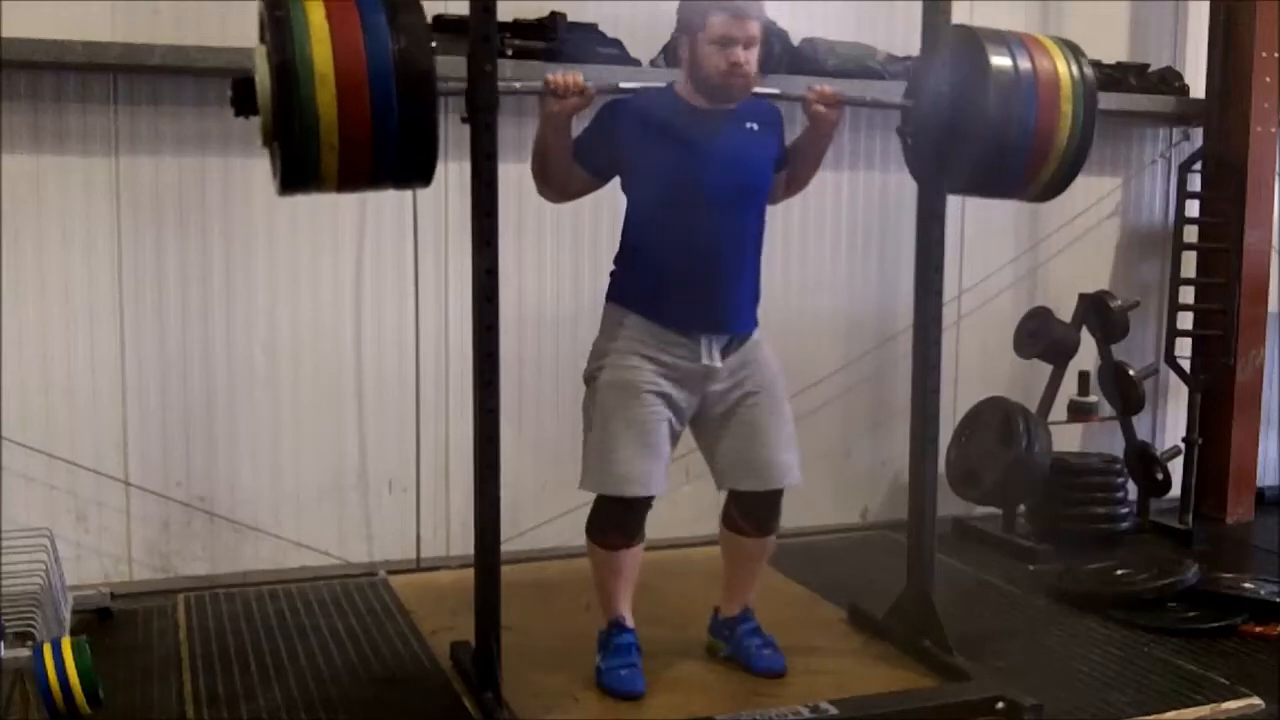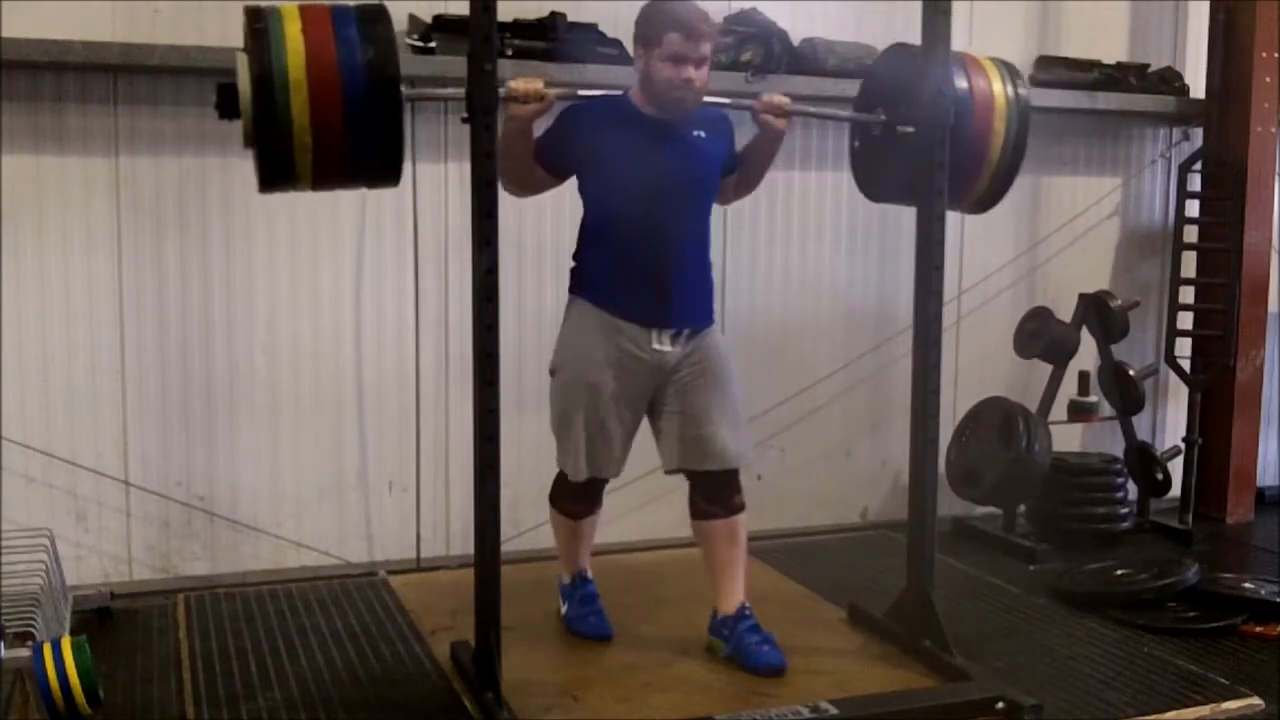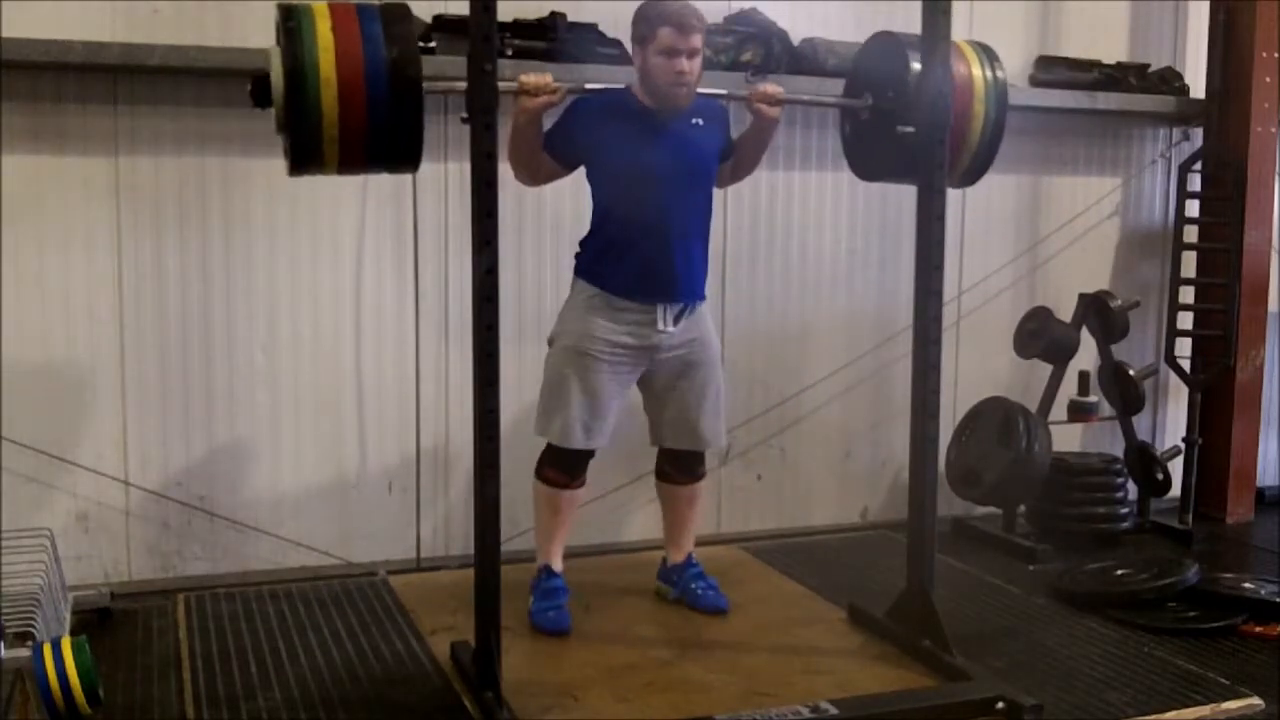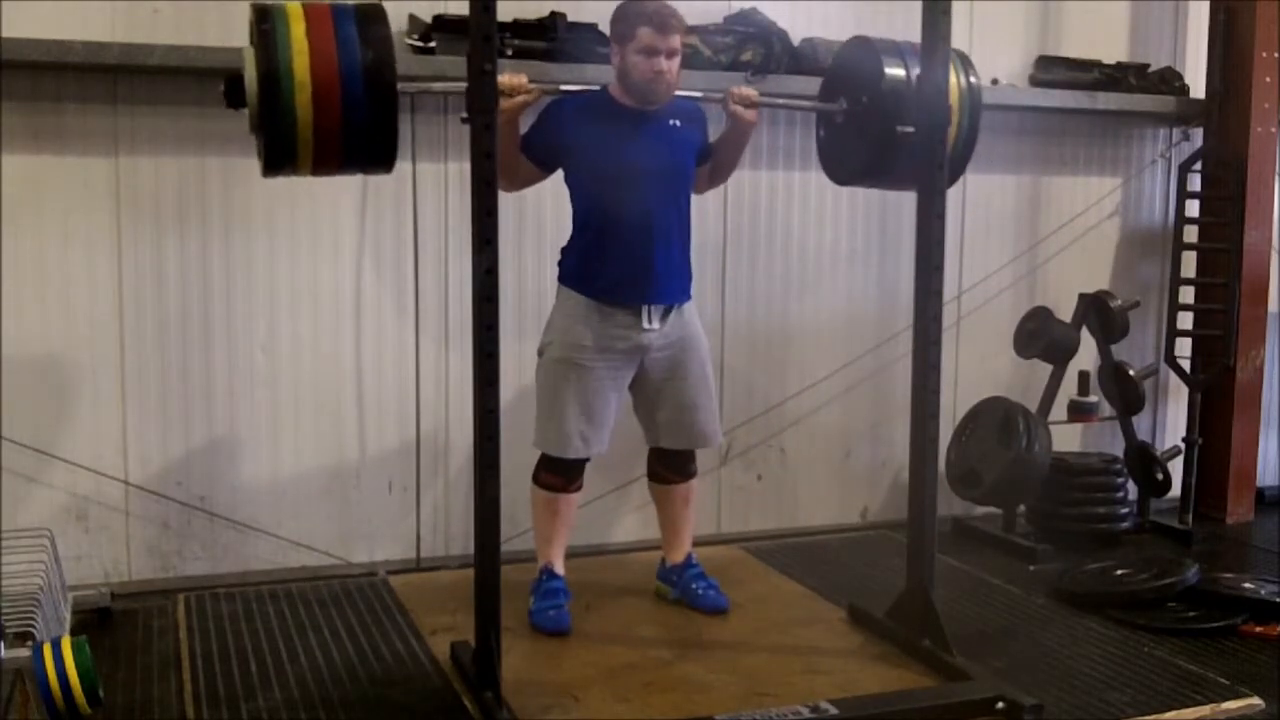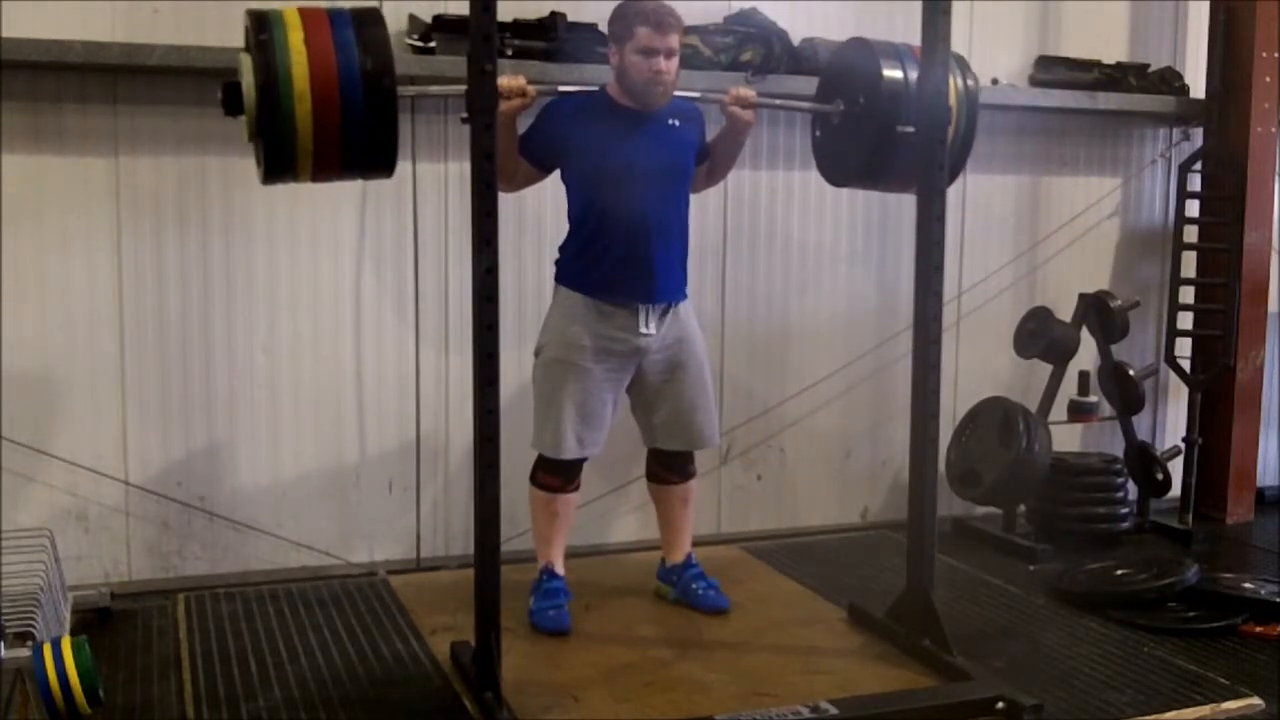
dt=1s
person 1, frame 1
left shoulder: (764, 120)
right shoulder: (634, 117)
right elbow: (557, 188)
left wrist: (820, 130)
right wrist: (555, 120)
left hip: (739, 343)
right hip: (643, 340)
left knee: (764, 490)
right knee: (625, 495)
left ankle: (732, 619)
right ankle: (618, 632)
person 1, frame 2
left shoulder: (715, 126)
right shoulder: (591, 122)
right elbow: (522, 182)
left wrist: (770, 136)
right wrist: (517, 122)
left hip: (694, 332)
right hip: (604, 327)
left knee: (720, 473)
right knee: (583, 473)
left ankle: (732, 617)
right ankle: (575, 584)
person 1, frame 3
left shoulder: (711, 116)
right shoulder: (596, 113)
right elbow: (531, 172)
left wrist: (764, 124)
right wrist: (527, 114)
left hip: (687, 313)
right hip: (604, 309)
left knee: (687, 447)
right knee: (570, 444)
left ankle: (678, 565)
right ankle: (548, 576)
person 1, frame 4
left shoulder: (688, 119)
right shoulder: (572, 116)
right elbow: (511, 178)
left wrist: (740, 129)
right wrist: (506, 118)
left hip: (674, 313)
right hip: (590, 314)
left knee: (678, 446)
right knee: (565, 451)
left ankle: (678, 565)
right ankle: (550, 577)
person 1, frame 5
left shoulder: (686, 120)
right shoulder: (571, 115)
right elbow: (509, 178)
left wrist: (738, 128)
right wrist: (503, 120)
left hip: (671, 312)
right hip: (587, 312)
left knee: (677, 447)
right knee: (562, 451)
left ankle: (678, 566)
right ankle: (550, 577)
